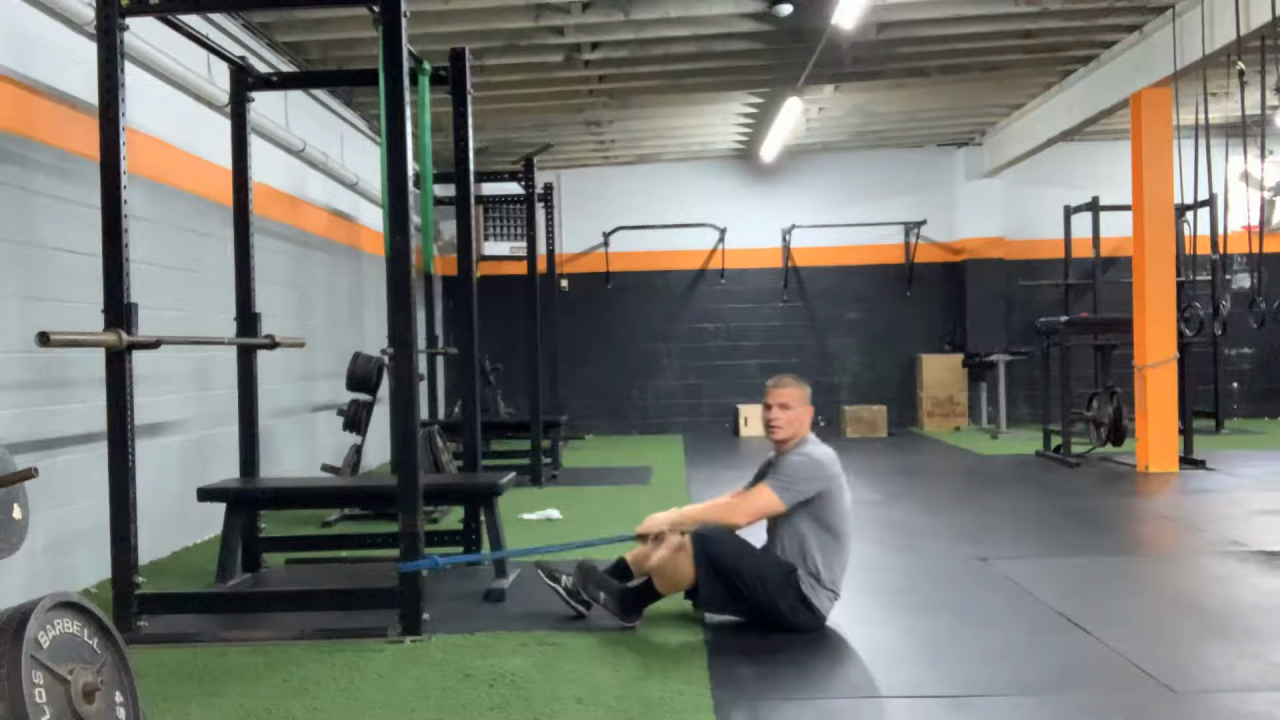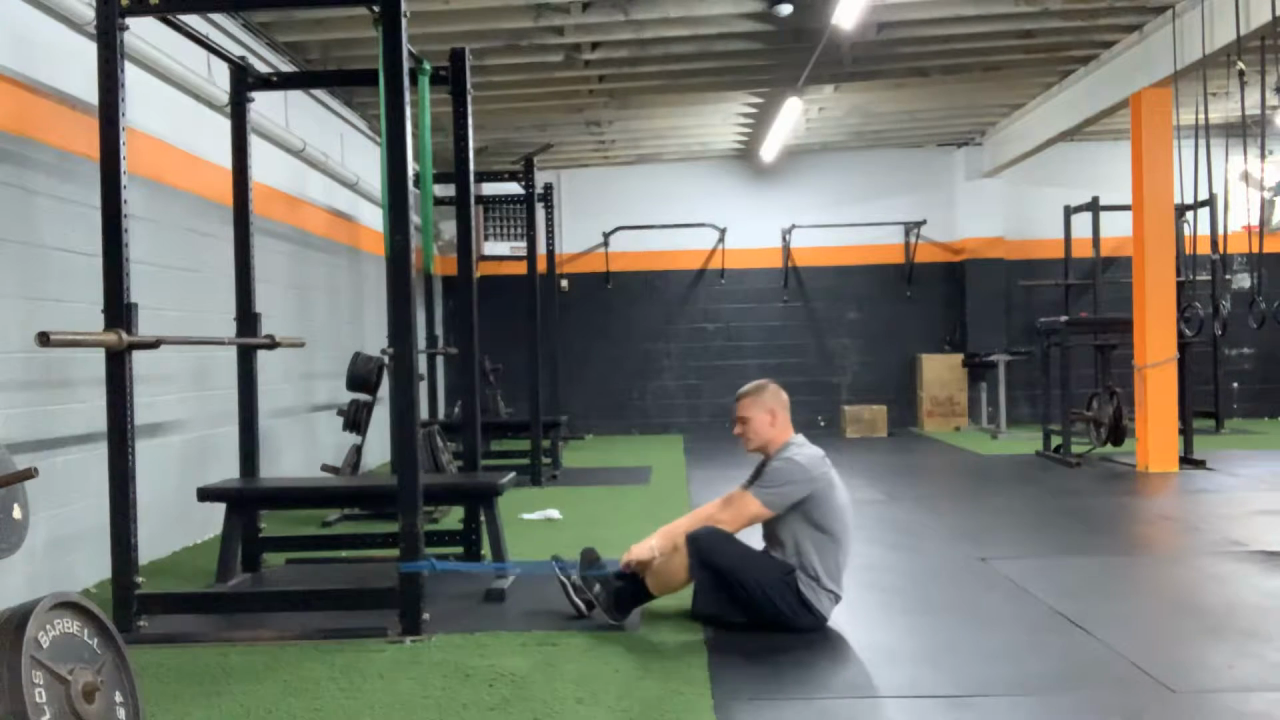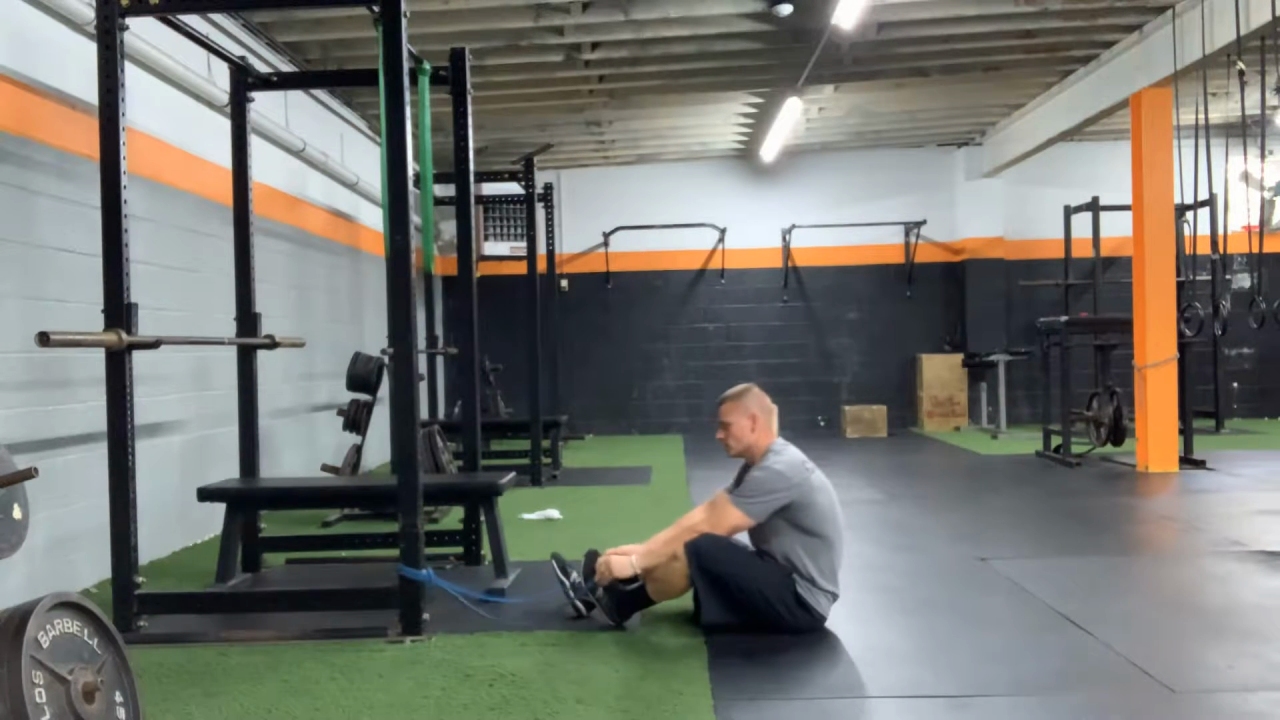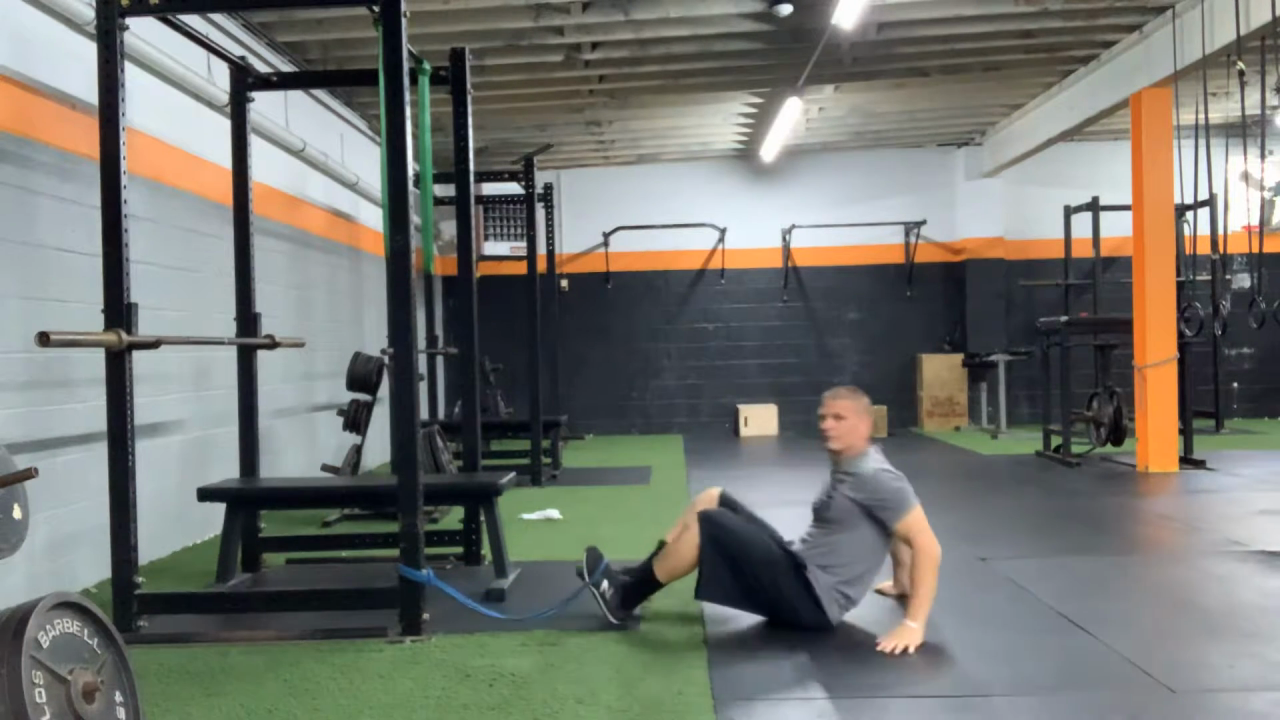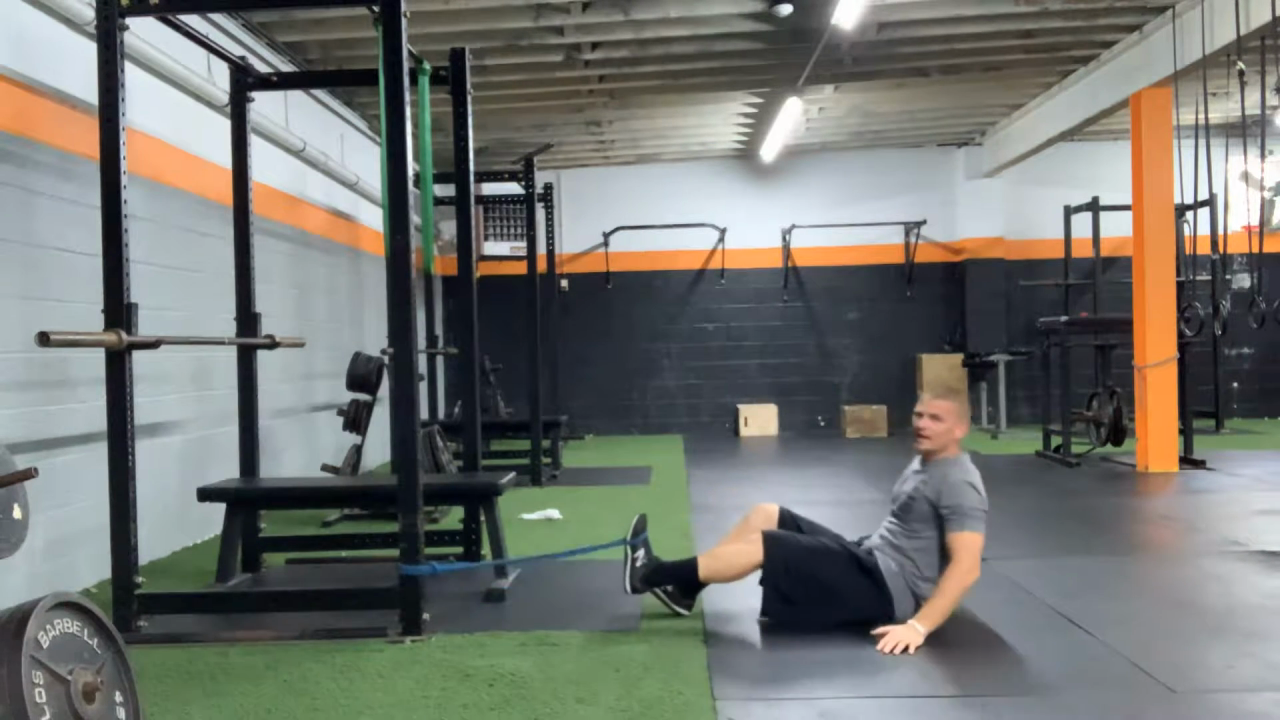
dt=1s
person 1, frame 1
left shoulder: (811, 461)
right shoulder: (779, 461)
left elbow: (739, 513)
right elbow: (734, 503)
left wrist: (671, 517)
right wrist: (674, 519)
left hip: (802, 600)
right hip: (784, 579)
left knee: (705, 541)
right knee: (677, 538)
left ankle: (627, 603)
right ankle: (585, 590)
person 1, frame 2
left shoulder: (797, 464)
right shoulder: (778, 461)
left elbow: (727, 520)
right elbow: (723, 505)
left wrist: (657, 545)
right wrist: (659, 537)
left hip: (804, 601)
right hip: (788, 579)
left knee: (701, 543)
right knee: (683, 542)
left ankle: (619, 601)
right ankle: (601, 590)
person 1, frame 3
left shoulder: (778, 471)
right shoulder: (764, 463)
left elbow: (707, 528)
right elbow: (707, 512)
left wrist: (635, 563)
right wrist: (643, 549)
left hip: (801, 602)
right hip: (784, 579)
left knee: (696, 549)
right knee: (684, 543)
left ankle: (620, 604)
right ankle: (600, 589)
person 1, frame 4
left shoulder: (873, 476)
right shoulder: (852, 468)
left elbow: (927, 545)
right elbow: (897, 534)
left wrist: (913, 623)
right wrist: (902, 585)
left hip: (813, 601)
right hip: (799, 568)
left knee: (706, 523)
right knee: (711, 500)
left ankle: (625, 597)
right ankle: (637, 578)
person 1, frame 5
left shoulder: (958, 485)
right shoulder: (924, 463)
left elbow: (966, 568)
left wrist: (917, 626)
left hip: (886, 592)
right hip: (868, 561)
left knee: (760, 545)
right knee: (765, 515)
left ankle: (653, 574)
right ankle: (683, 589)
